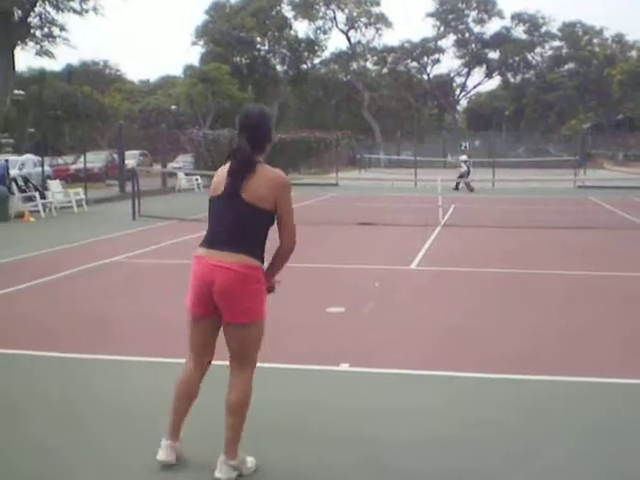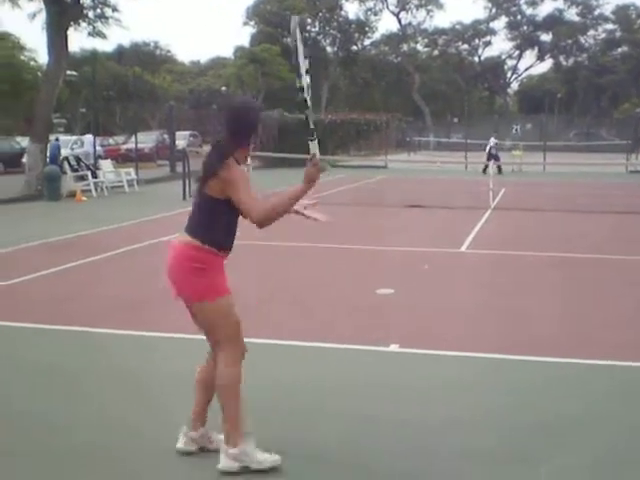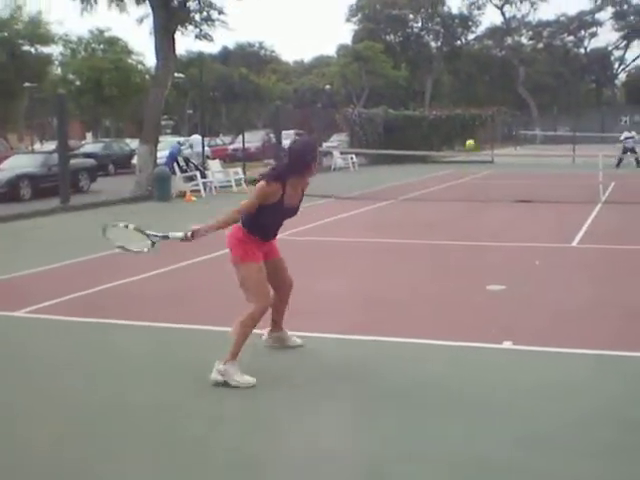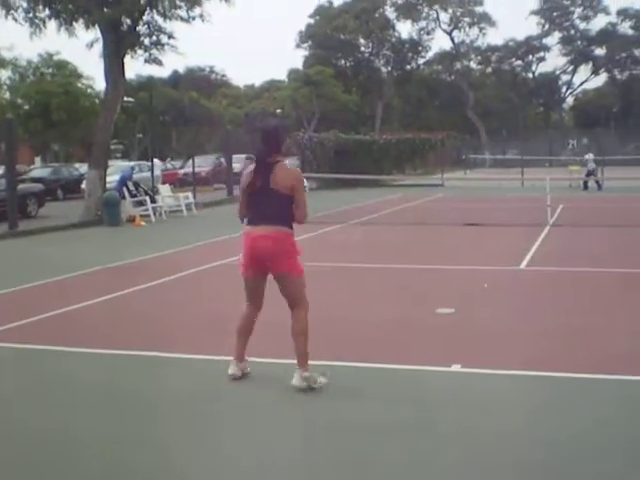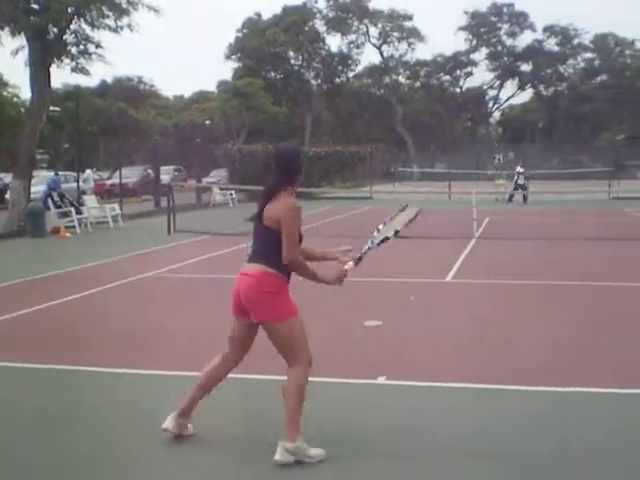
dt=1s
person 1, frame 1
left shoulder: (221, 174)
right shoulder: (276, 180)
left elbow: (223, 224)
right elbow: (288, 242)
right wrist: (270, 276)
left hip: (204, 269)
right hip: (241, 278)
left knee: (196, 363)
right knee: (242, 369)
left ankle: (170, 443)
person 1, frame 2
left shoulder: (223, 163)
right shoulder: (231, 170)
left elbow: (248, 210)
right elbow: (260, 217)
left wrist: (292, 205)
right wrist: (305, 184)
left hip: (189, 260)
right hip: (196, 264)
left knee: (222, 346)
right knee: (232, 349)
left ankle: (195, 431)
right ankle: (236, 448)
person 1, frame 3
left shoulder: (300, 183)
right shoulder: (272, 186)
right elbow: (240, 212)
right wrist: (207, 229)
left hip: (264, 241)
right hip: (245, 241)
left knee: (285, 285)
right knee: (260, 303)
left ankle: (276, 332)
right ankle: (225, 366)
person 1, frame 4
left shoulder: (249, 173)
right shoulder: (292, 174)
left elbow: (242, 213)
right elbow: (301, 217)
left hip: (252, 241)
right hip: (279, 243)
left knee: (252, 305)
right knee: (299, 307)
left ankle: (237, 363)
right ankle: (302, 372)
person 1, frame 5
left shoulder: (269, 201)
right shoulder: (289, 205)
right elbow: (290, 258)
left wrist: (329, 256)
right wrist: (320, 277)
left hip: (246, 281)
right hip: (266, 287)
left knee: (229, 357)
right knee: (300, 361)
left ankle: (179, 418)
right ankle: (290, 444)
